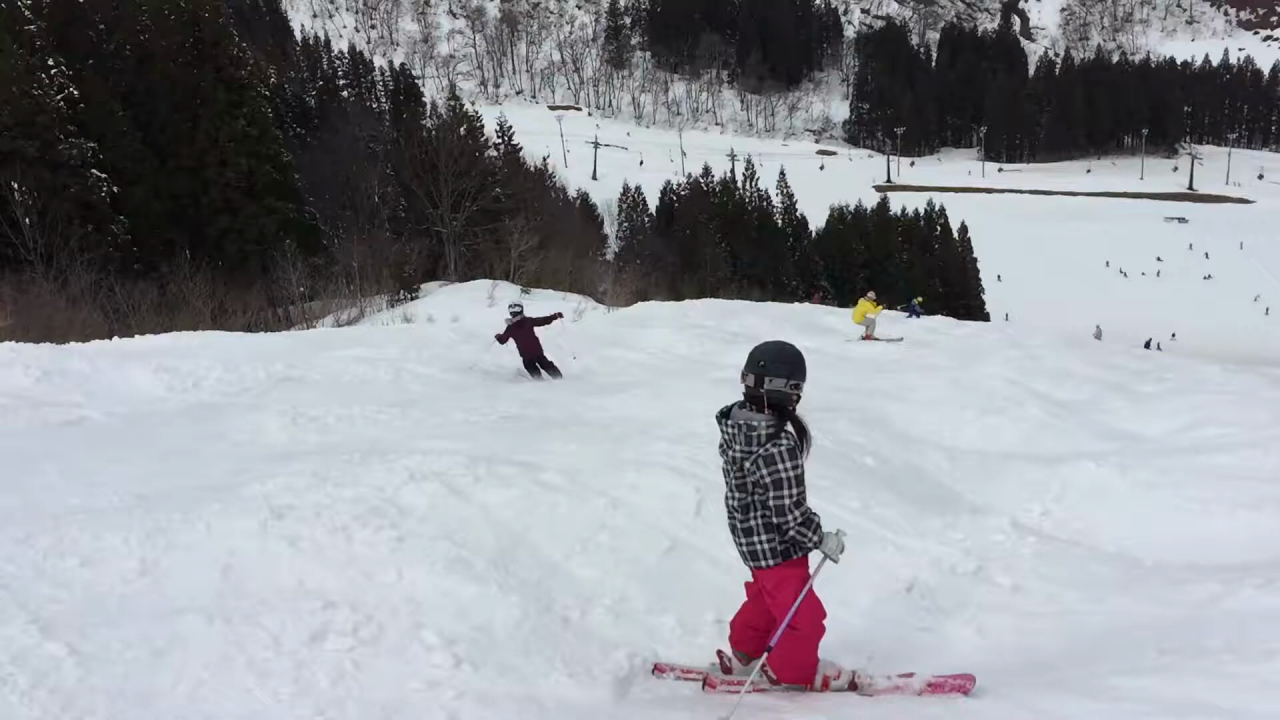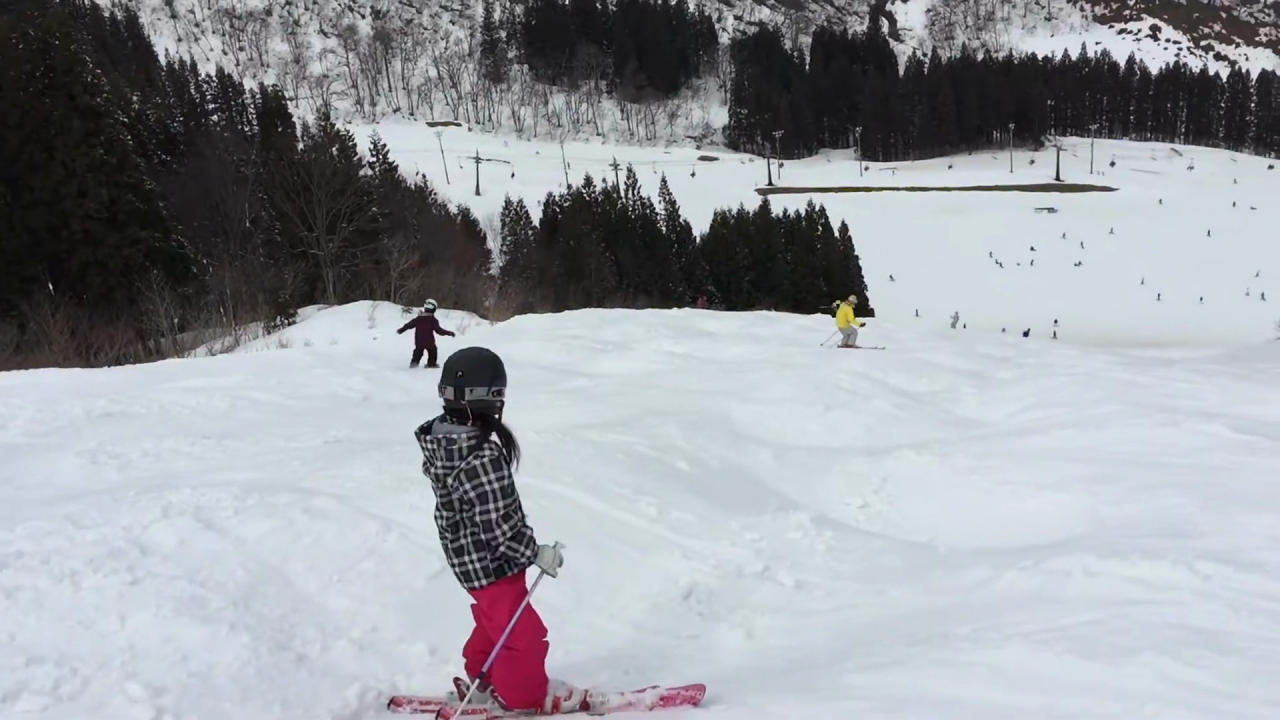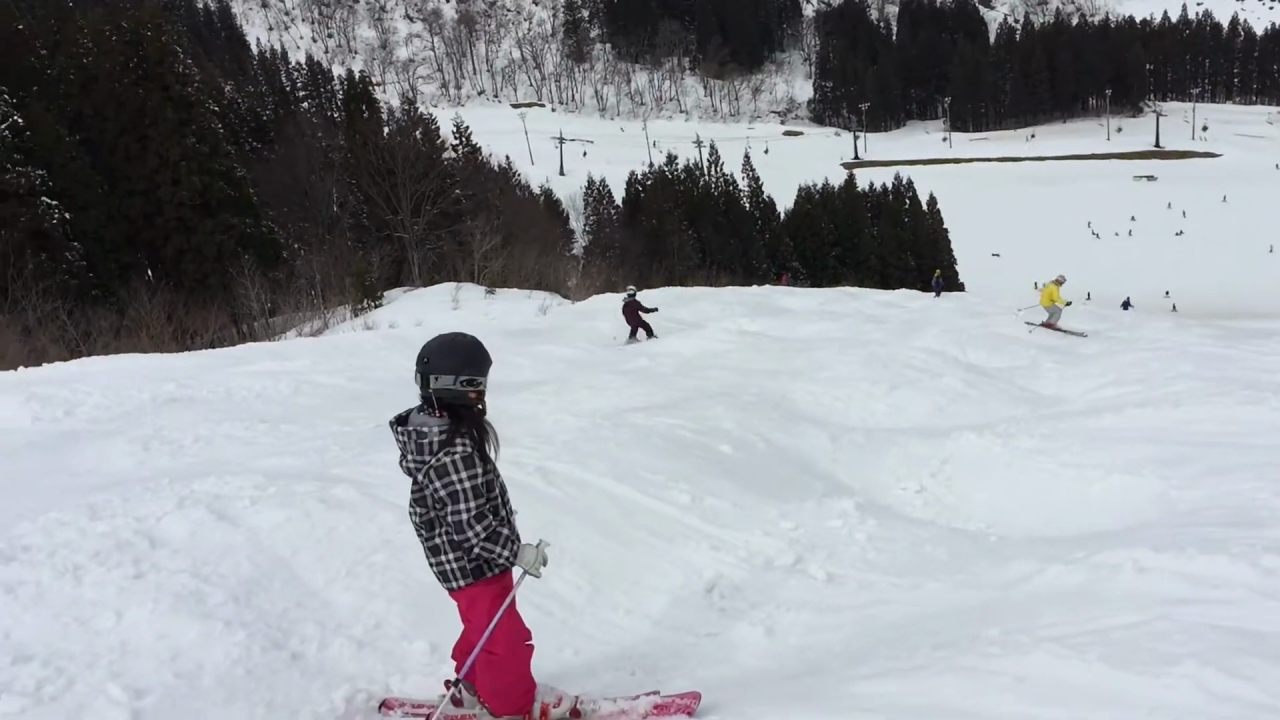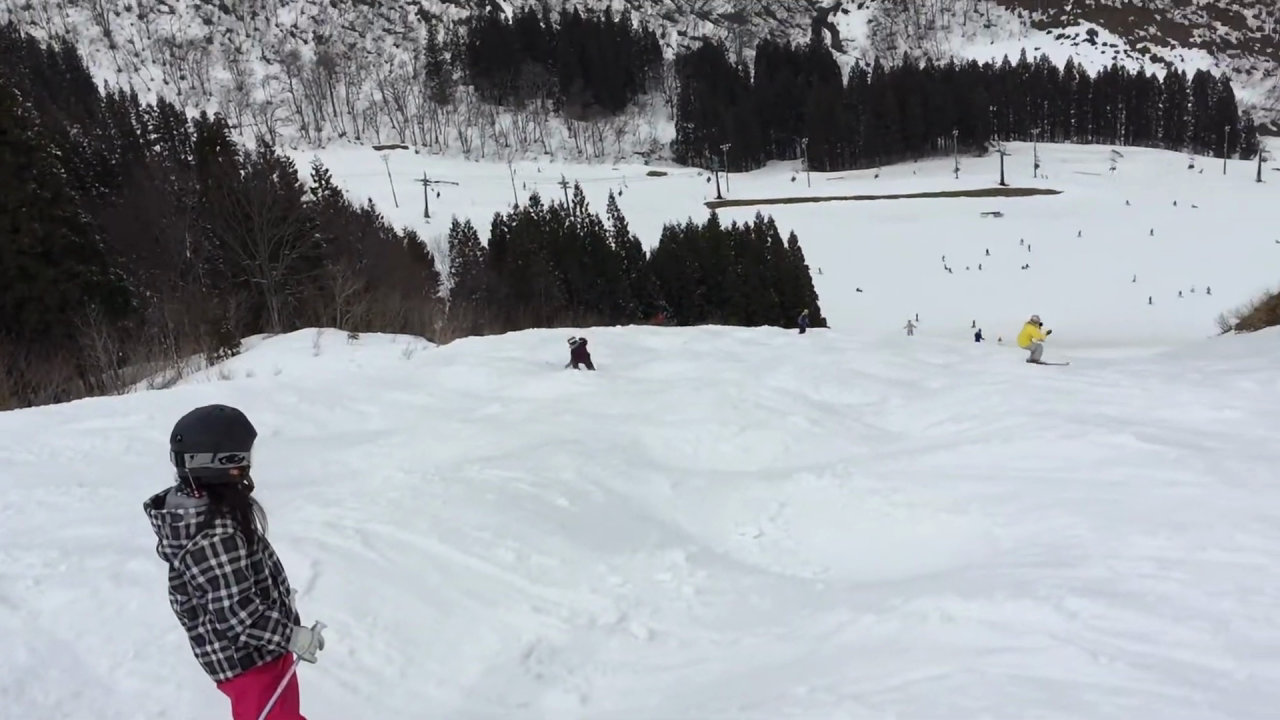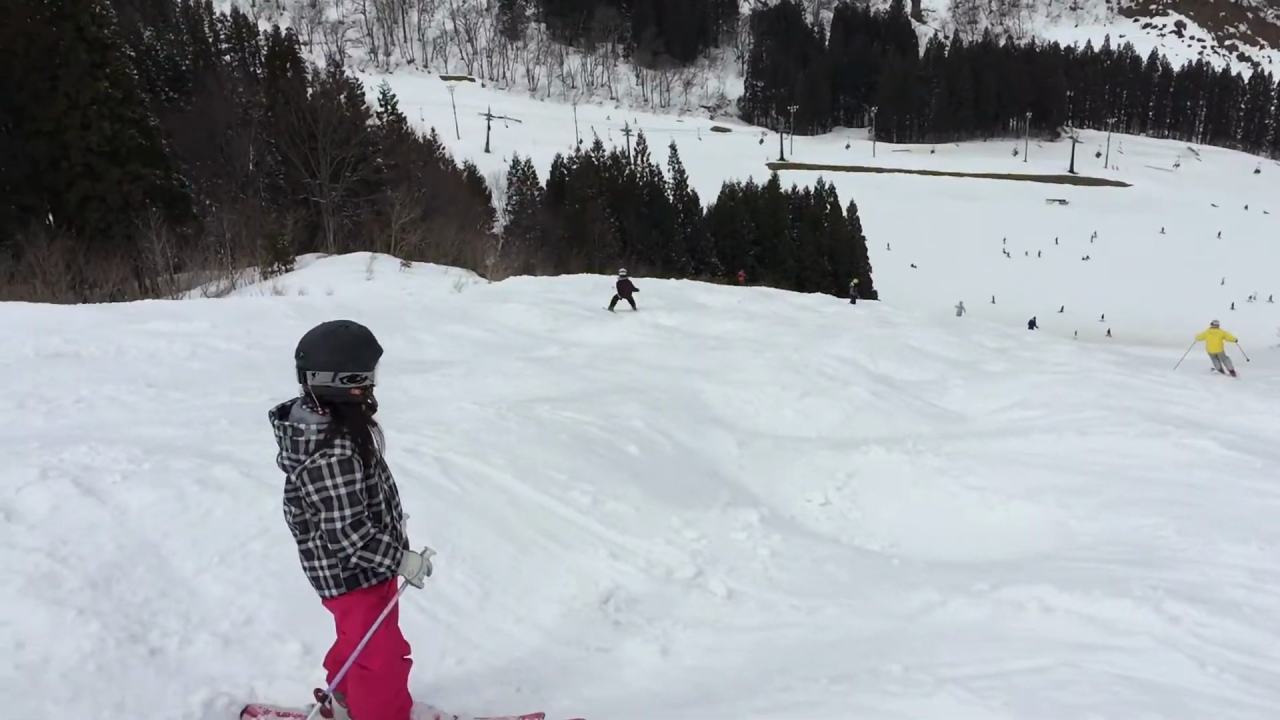
dt=1s
person 1, frame 1
left shoulder: (736, 422)
right shoulder: (778, 447)
right elbow: (788, 512)
right wrist: (822, 539)
left hip: (752, 539)
right hip: (777, 545)
left knee: (765, 597)
right knee: (803, 613)
left ankle: (744, 655)
right ankle: (793, 670)
person 1, frame 2
left shoulder: (442, 436)
right shoulder: (482, 458)
right elbow: (499, 527)
right wrist: (537, 552)
left hip: (469, 559)
right hip: (492, 564)
left knee: (494, 622)
right knee: (523, 632)
left ankle: (484, 683)
right ankle: (524, 695)
person 1, frame 3
left shoulder: (432, 428)
right shoulder: (455, 453)
right elbow: (472, 526)
right wrist: (518, 552)
left hip: (463, 560)
right hip: (475, 565)
left knee: (483, 628)
right knee: (503, 636)
left ankle: (474, 688)
person 1, frame 4
left shoulder: (199, 506)
right shoulder: (215, 536)
right elbow: (236, 614)
right wrist: (293, 637)
left hip: (252, 649)
right hip: (248, 658)
person 1, frame 5
left shoulder: (325, 419)
right shoulder: (332, 455)
right elbow: (346, 533)
left wrist: (392, 552)
right wrist: (402, 560)
left hip: (362, 563)
right hip: (352, 571)
left knee: (360, 639)
right knee: (379, 650)
